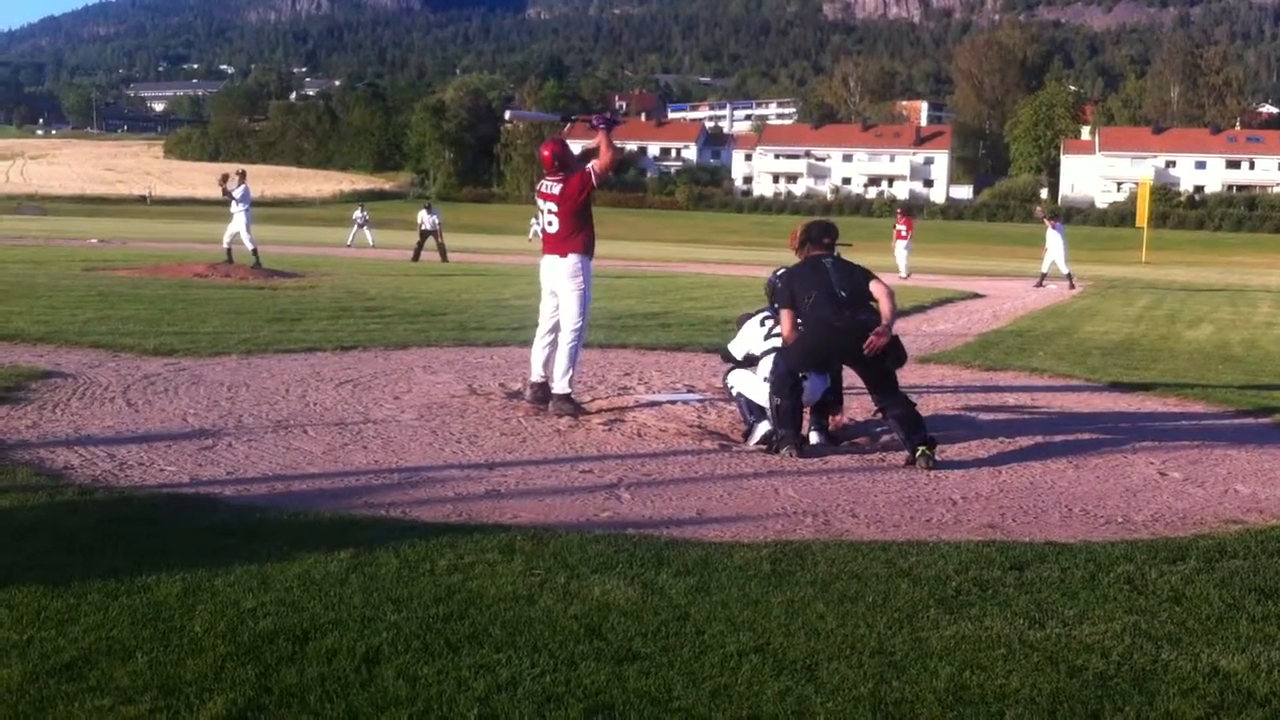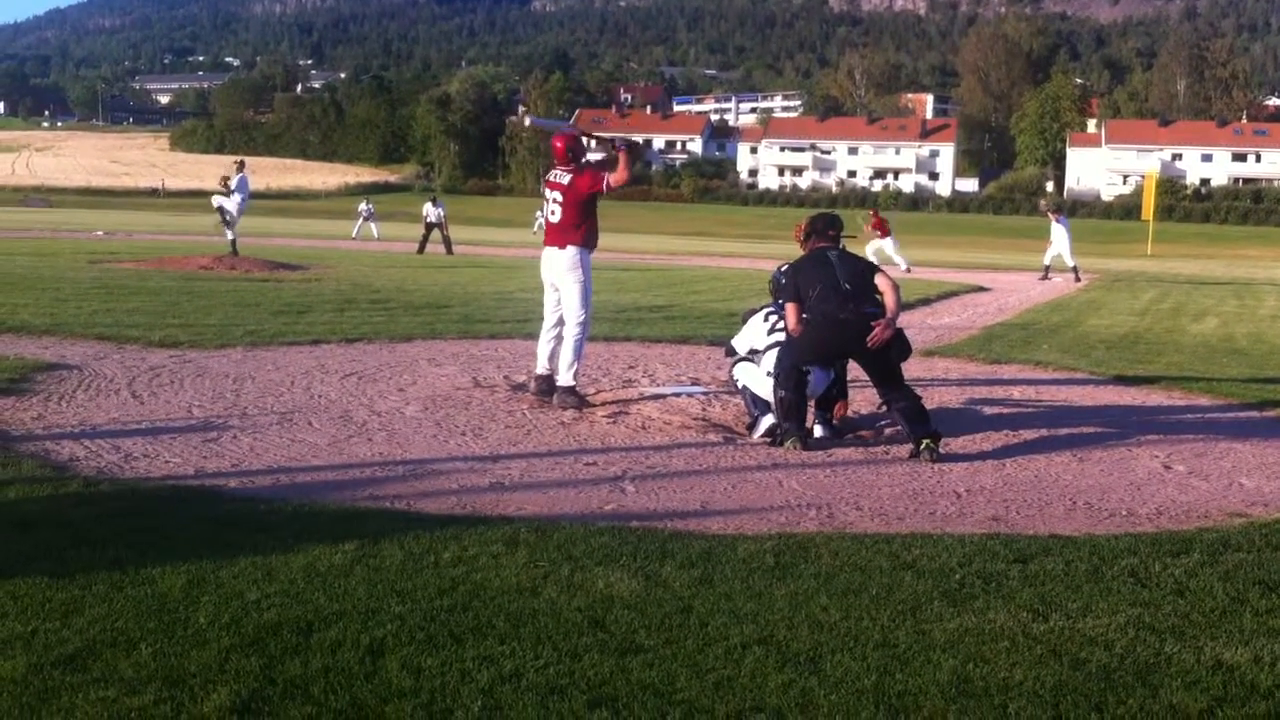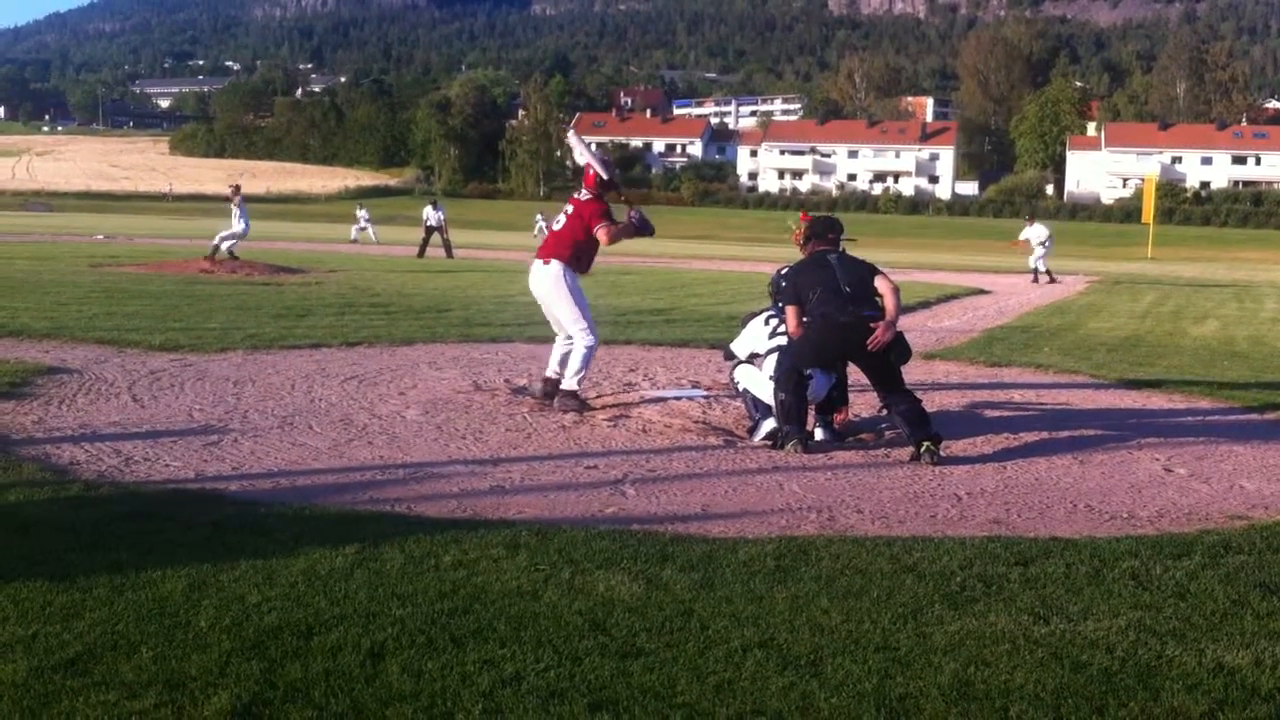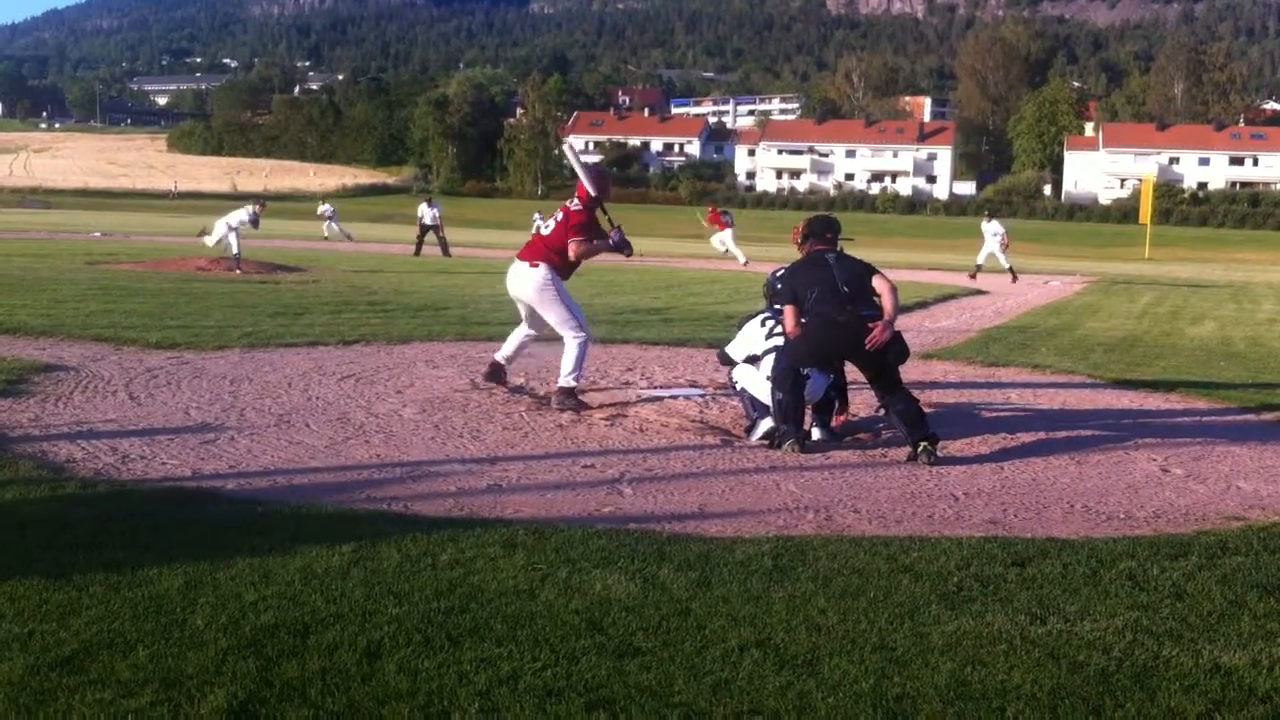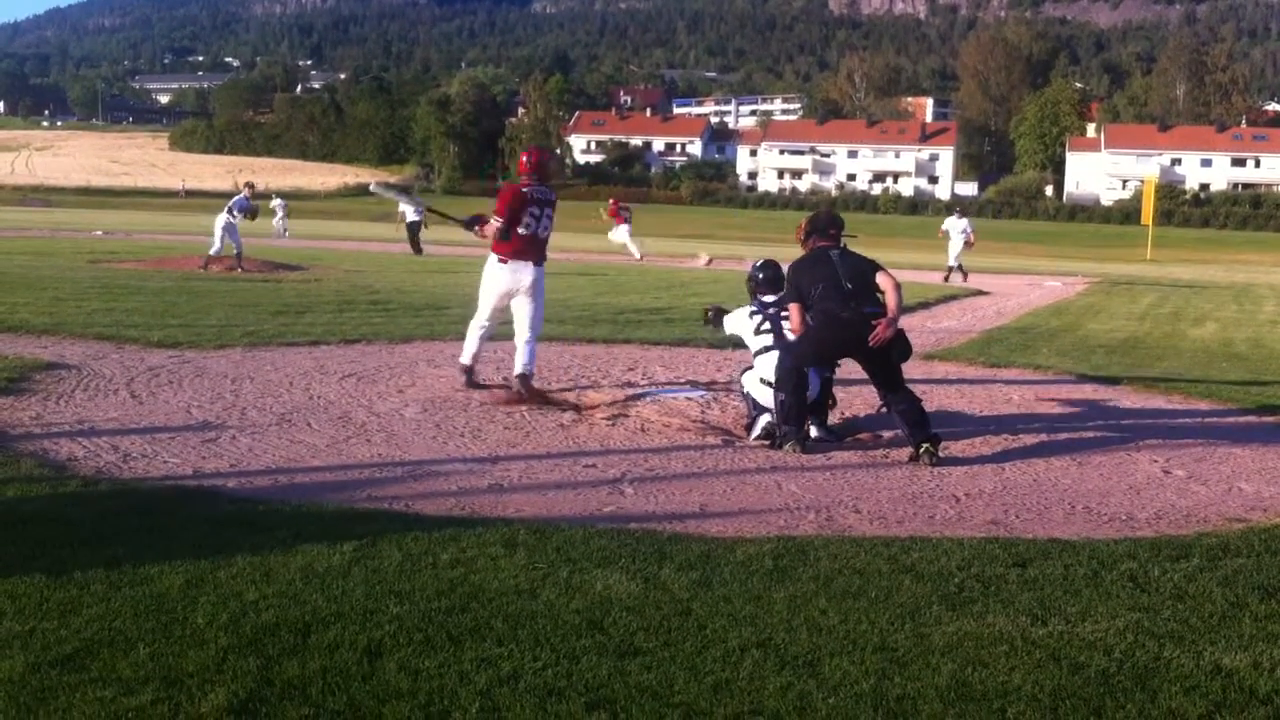
dt=0.5s
person 1, frame 1
left shoulder: (543, 186)
right shoulder: (575, 185)
left elbow: (576, 164)
right elbow: (607, 159)
left wrist: (595, 140)
right wrist: (603, 129)
left hip: (549, 264)
right hip: (572, 265)
left knee: (547, 328)
right knee: (571, 332)
left ankle: (537, 385)
right ankle: (560, 396)
person 1, frame 2
left shoulder: (551, 178)
right shoulder: (583, 179)
right elbow: (621, 178)
left wrist: (613, 155)
right wrist: (623, 152)
left hip: (550, 256)
right hip: (572, 257)
left knee: (552, 322)
right knee: (575, 326)
left ankle: (542, 378)
right ankle: (564, 389)
person 1, frame 3
left shoulder: (580, 200)
right shoulder: (595, 205)
left elbow: (606, 230)
right elbow: (606, 238)
left wrist: (631, 226)
right wrist: (632, 224)
left hip: (540, 271)
right hip: (556, 273)
left knee: (567, 334)
right knee: (586, 337)
left ankle: (549, 383)
right ankle: (567, 393)
person 1, frame 4
left shoulder: (574, 206)
right shoulder: (582, 216)
left elbow: (596, 236)
right elbow: (575, 251)
left wrist: (616, 241)
right wrist: (609, 244)
left hip: (516, 273)
right hip: (539, 277)
left knee: (532, 325)
right knee: (577, 334)
left ankle: (496, 365)
right ankle: (564, 393)
person 1, frame 5
left shoulder: (512, 192)
right shoulder: (551, 197)
left elbow: (493, 235)
left wrist: (480, 230)
right wrist: (494, 224)
left hip: (502, 267)
right hip: (532, 272)
left knee: (482, 320)
right knee: (527, 333)
left ankle: (467, 369)
right ankle: (522, 375)
person 2, frame 1
left shoulder: (793, 274)
right shoulder: (853, 269)
left elbow: (788, 331)
right elbow: (885, 292)
left wrist: (806, 355)
right wrist: (886, 327)
left hip: (824, 334)
right hip: (866, 334)
left knee: (784, 368)
right knee: (889, 393)
left ankle: (788, 440)
right ankle: (921, 447)
person 2, frame 2
left shoulder: (798, 267)
right shoulder: (858, 261)
left elbow: (794, 325)
right elbow: (889, 285)
left wrist: (811, 346)
right wrist: (890, 320)
left hip: (828, 327)
right hip: (870, 326)
left knee: (788, 362)
right knee: (893, 386)
left ankle: (791, 433)
right ankle: (926, 440)
person 2, frame 3
left shoulder: (798, 271)
right shoulder: (858, 264)
left elbow: (794, 327)
right elbow: (889, 288)
left wrist: (812, 348)
right wrist: (890, 322)
left hip: (827, 331)
right hip: (870, 330)
left knee: (788, 367)
right knee: (893, 389)
left ankle: (792, 436)
right ankle: (926, 443)
person 2, frame 4
left shoulder: (795, 270)
right shoulder: (856, 264)
left elbow: (792, 327)
right elbow: (887, 287)
left wrist: (811, 348)
right wrist: (888, 322)
left hip: (825, 330)
right hip: (867, 329)
left knee: (785, 366)
right knee: (891, 388)
left ankle: (789, 435)
right ankle: (923, 442)
person 2, frame 5
left shoulder: (800, 267)
right shoulder: (859, 260)
left elbow: (797, 324)
right elbow: (890, 284)
left wrist: (814, 345)
right wrist: (892, 319)
left hip: (830, 328)
right hip: (872, 327)
left knee: (790, 364)
right knee: (894, 387)
left ankle: (791, 436)
right ankle: (925, 443)
person 3, frame 1
left shoulder: (757, 321)
left elbow: (727, 356)
right elbow: (834, 364)
right wrist: (837, 402)
left hip: (771, 392)
right hip: (809, 393)
left knee: (733, 376)
right knee: (828, 375)
left ankle: (758, 424)
right ankle: (818, 430)
person 3, frame 2
left shoulder: (761, 317)
left elbow: (730, 351)
right wrist: (842, 397)
left hip: (773, 388)
right hip: (811, 387)
left knee: (739, 367)
right knee: (833, 369)
left ankle: (763, 417)
right ankle: (823, 423)
person 3, frame 3
left shoulder: (762, 320)
left elbow: (729, 355)
right wrist: (842, 402)
left hip: (774, 392)
right hip: (813, 393)
left knee: (740, 369)
right knee: (833, 371)
left ankle: (764, 421)
right ankle: (824, 426)
person 3, frame 4
left shoulder: (757, 322)
left elbow: (725, 359)
right elbow: (836, 362)
right wrist: (843, 400)
left hip: (772, 392)
right hip: (811, 392)
left knee: (738, 370)
right knee: (832, 372)
left ankle: (762, 421)
right ankle: (821, 426)
person 3, frame 5
left shoulder: (746, 315)
left elbow: (719, 320)
left wrist: (714, 313)
right wrist: (827, 391)
left hip: (769, 394)
right hip: (806, 390)
left knee: (748, 375)
right knee: (823, 367)
left ankle: (761, 418)
right ankle: (817, 425)
